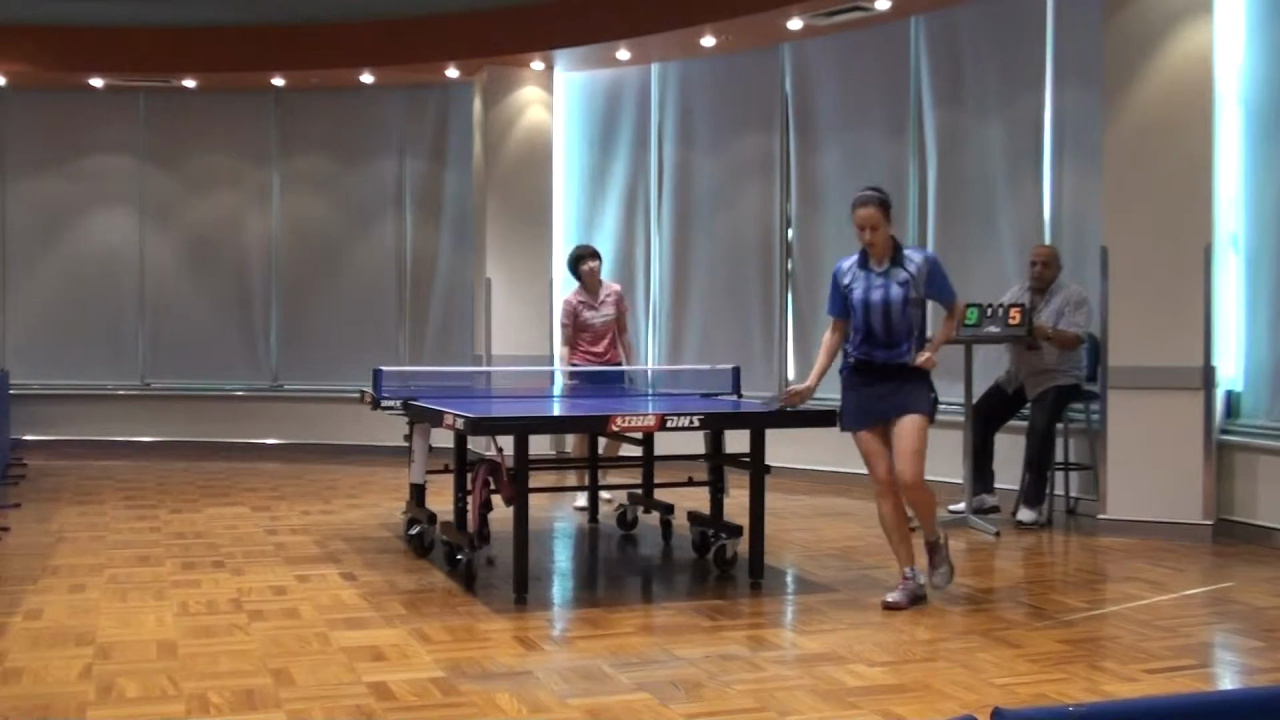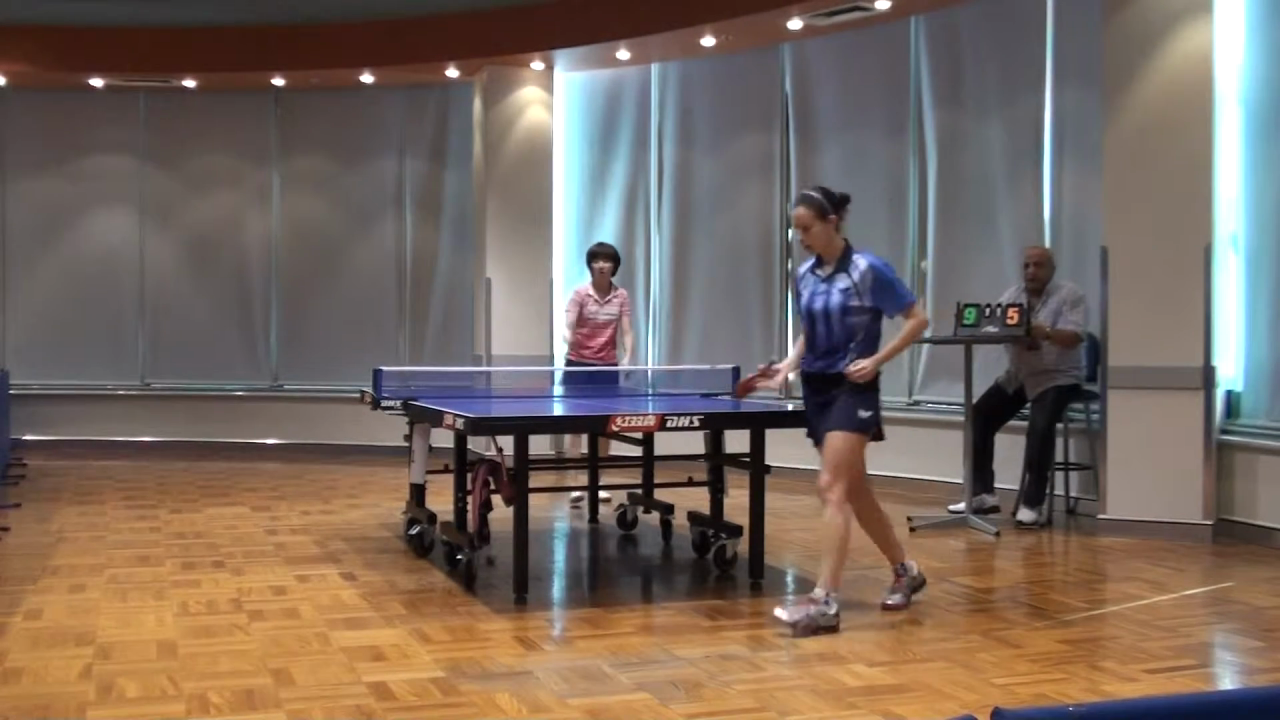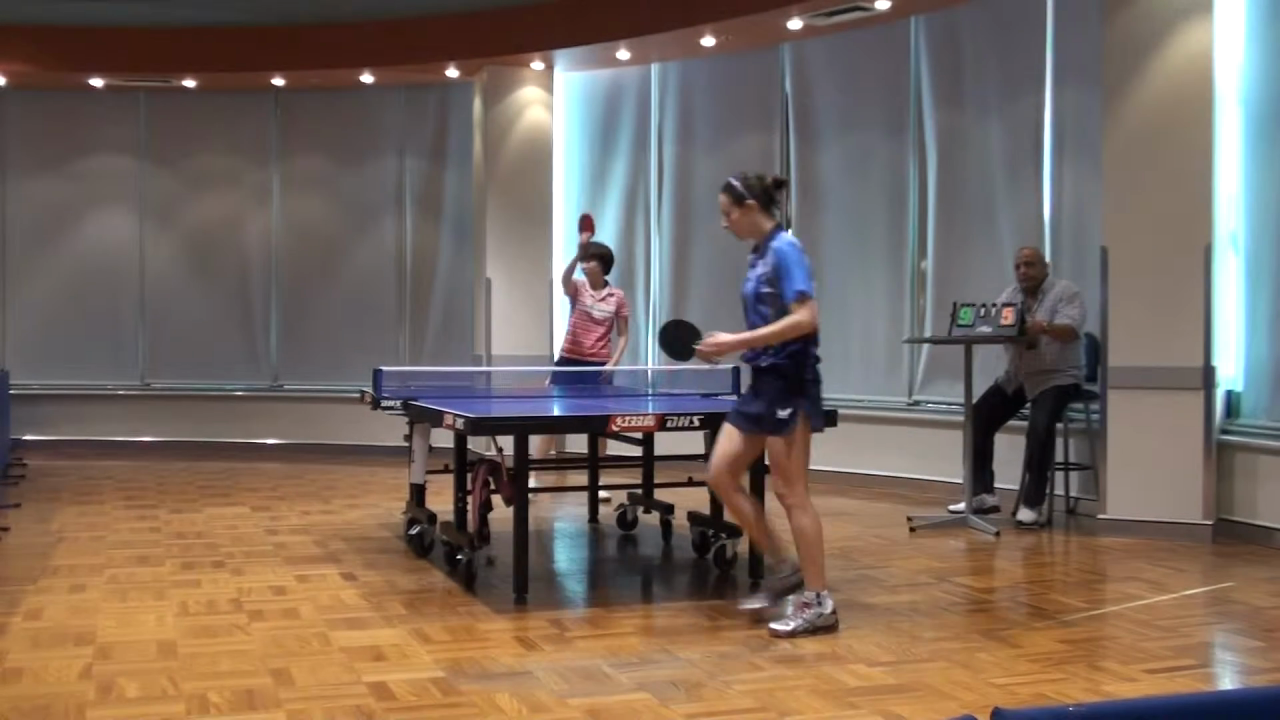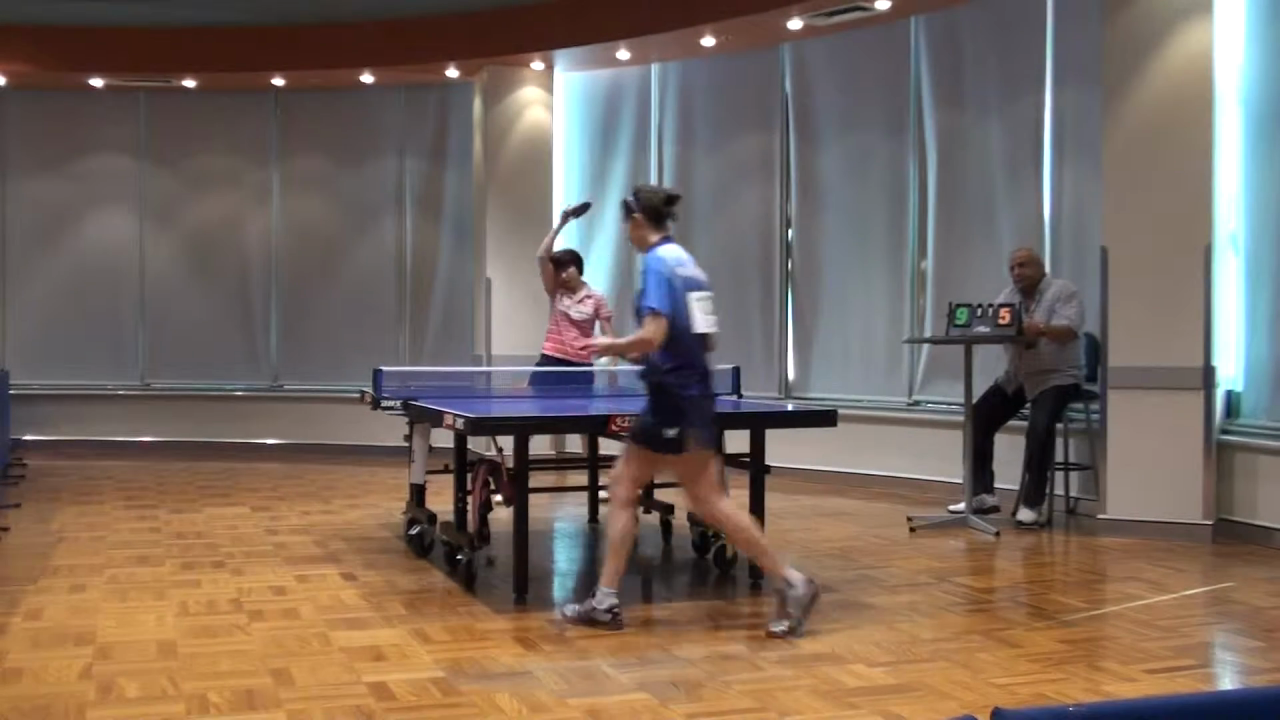
dt=0.3s
person 1, frame 1
left shoulder: (921, 263)
right shoulder: (845, 271)
left elbow: (954, 310)
right elbow: (835, 331)
left wrist: (932, 348)
right wrist: (814, 376)
left hip: (906, 378)
right hip: (860, 381)
left knee: (908, 477)
right knee: (883, 482)
left ankle: (935, 541)
right ankle: (912, 576)
person 1, frame 2
left shoulder: (870, 269)
right shoulder: (804, 275)
left elbow: (918, 319)
left wrist: (877, 360)
right wrist: (787, 365)
left hip: (853, 392)
right hip: (817, 391)
left knee: (832, 490)
right knee: (855, 493)
left ankle: (824, 601)
right ankle: (906, 571)
person 1, frame 3
left shoulder: (785, 248)
right shoulder: (761, 254)
left elbow: (805, 318)
left wrist: (740, 340)
right wrist: (732, 345)
left hip: (788, 384)
right hip: (765, 383)
left knee: (790, 493)
right knee: (720, 474)
left ankle: (816, 602)
right ankle: (781, 568)
person 1, frame 4
left shoulder: (657, 261)
right shoulder: (682, 261)
left elbow: (653, 336)
right elbow: (704, 340)
left wrist: (612, 346)
right wrist: (632, 348)
left hip: (677, 399)
right hip: (678, 397)
left knee: (710, 505)
right knee: (622, 490)
left ankle: (792, 585)
right ankle: (605, 602)
person 2, frame 1
left shoulder: (1074, 296)
right shoulder: (1015, 293)
left elbow: (1074, 340)
left wrist: (1048, 334)
left hip: (1058, 378)
right hip: (1018, 376)
left knee: (1040, 427)
right knee: (979, 417)
left ankle: (1032, 504)
right ankle: (983, 494)
person 2, frame 2
left shoulder: (1070, 294)
right shoulder: (1012, 294)
left elbow: (1073, 338)
left wrist: (1046, 332)
left hip: (1057, 378)
right hip: (1017, 376)
left knee: (1040, 427)
right knee: (978, 417)
left ankle: (1032, 504)
right ankle: (983, 494)
person 2, frame 3
left shoulder: (1066, 292)
right shoulder: (1010, 295)
left elbow: (1069, 331)
left wrist: (1043, 327)
left hip: (1057, 378)
right hip: (1017, 377)
left knee: (1040, 427)
right knee: (978, 418)
left ankle: (1032, 504)
right ankle: (983, 494)
person 2, frame 4
left shoulder: (1064, 291)
right shoulder: (1008, 295)
left elbow: (1068, 332)
left wrist: (1040, 328)
left hip: (1057, 378)
right hip: (1017, 377)
left knee: (1039, 428)
right knee: (978, 418)
left ankle: (1032, 504)
right ankle: (983, 494)
person 3, frame 1
left shoulder: (616, 293)
right shoulder: (572, 302)
left elbow: (623, 332)
right elbow: (566, 344)
left wrist: (631, 364)
right wrist: (564, 373)
left hip: (613, 368)
right hip: (583, 369)
left ankle: (599, 481)
right ankle: (582, 490)
person 3, frame 2
left shoulder: (622, 296)
right shoulder: (580, 294)
left elbow: (626, 332)
right elbow: (568, 328)
left wrist: (627, 358)
right wrist: (570, 339)
left hip: (607, 367)
right hip: (579, 365)
person 3, frame 3
left shoulder: (618, 298)
right shoulder: (577, 288)
left elbow: (623, 336)
right elbow: (567, 274)
left wrist: (613, 363)
right wrist: (581, 247)
left hip: (599, 367)
right hip: (570, 362)
right ankle: (533, 475)
person 3, frame 4
left shoulder: (596, 299)
right shoulder: (555, 291)
left elbow: (610, 336)
right elbow: (541, 257)
right wrist: (561, 223)
left hip: (580, 367)
right hip: (550, 363)
